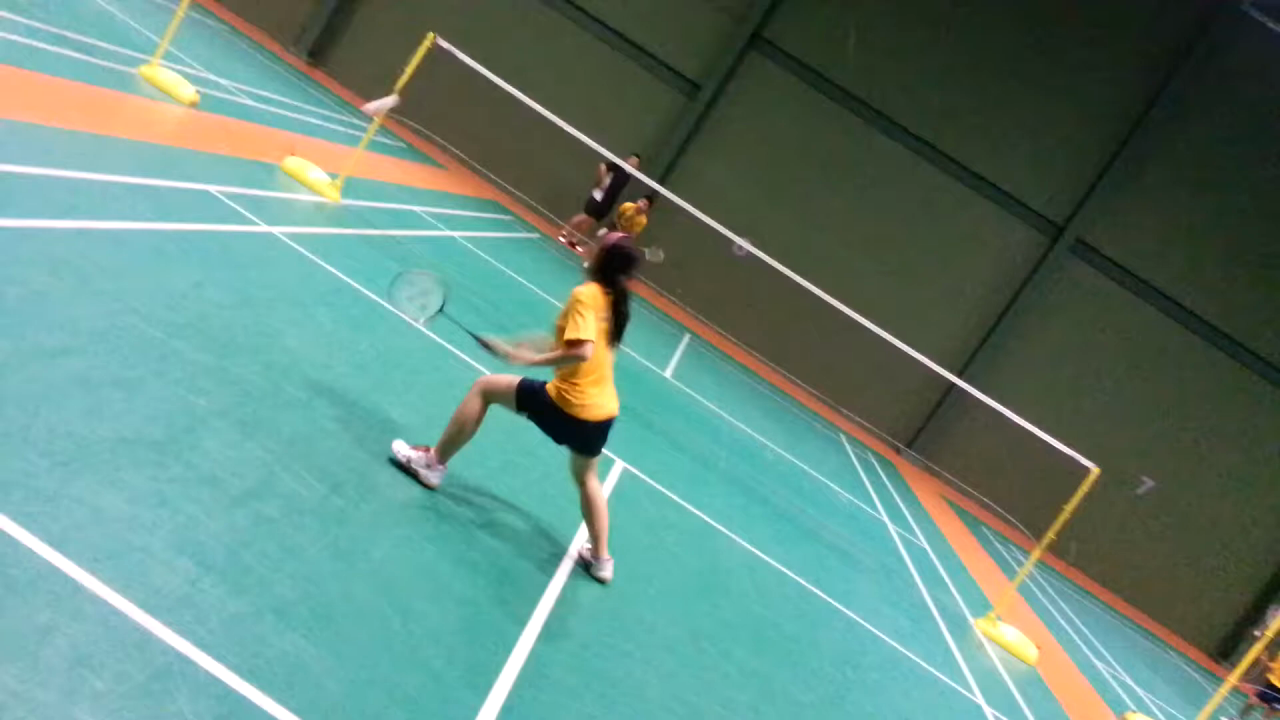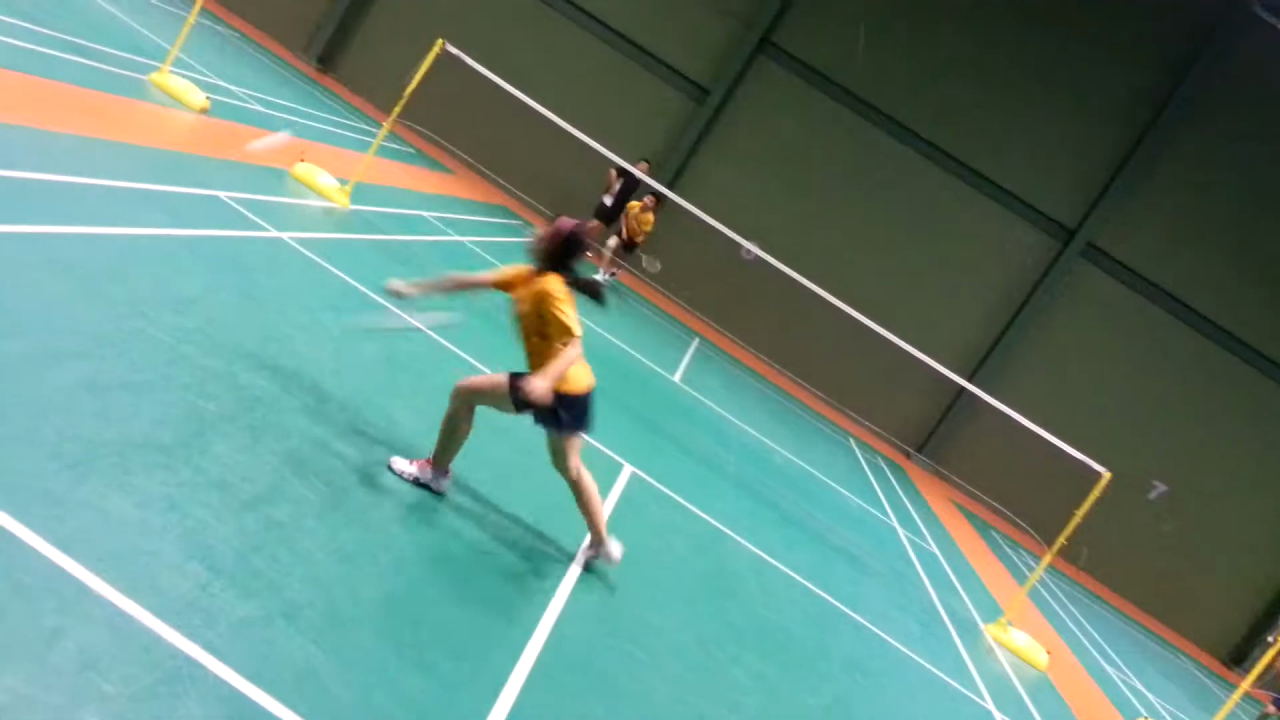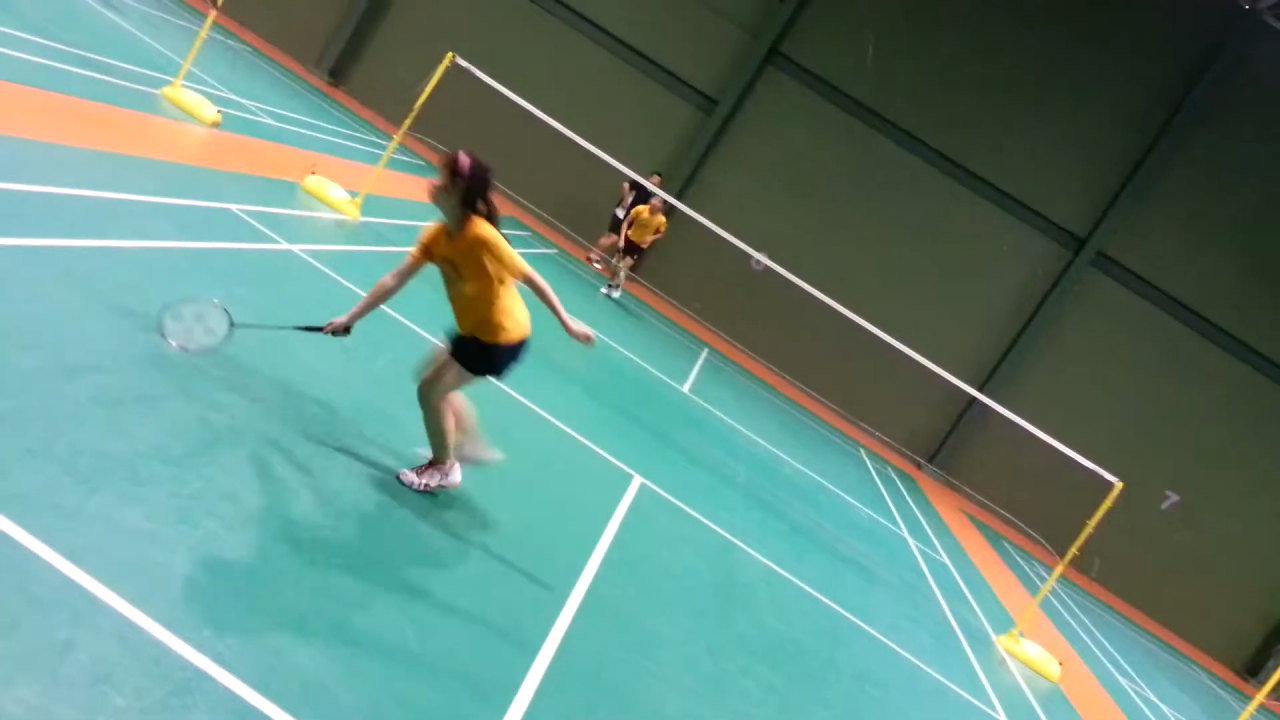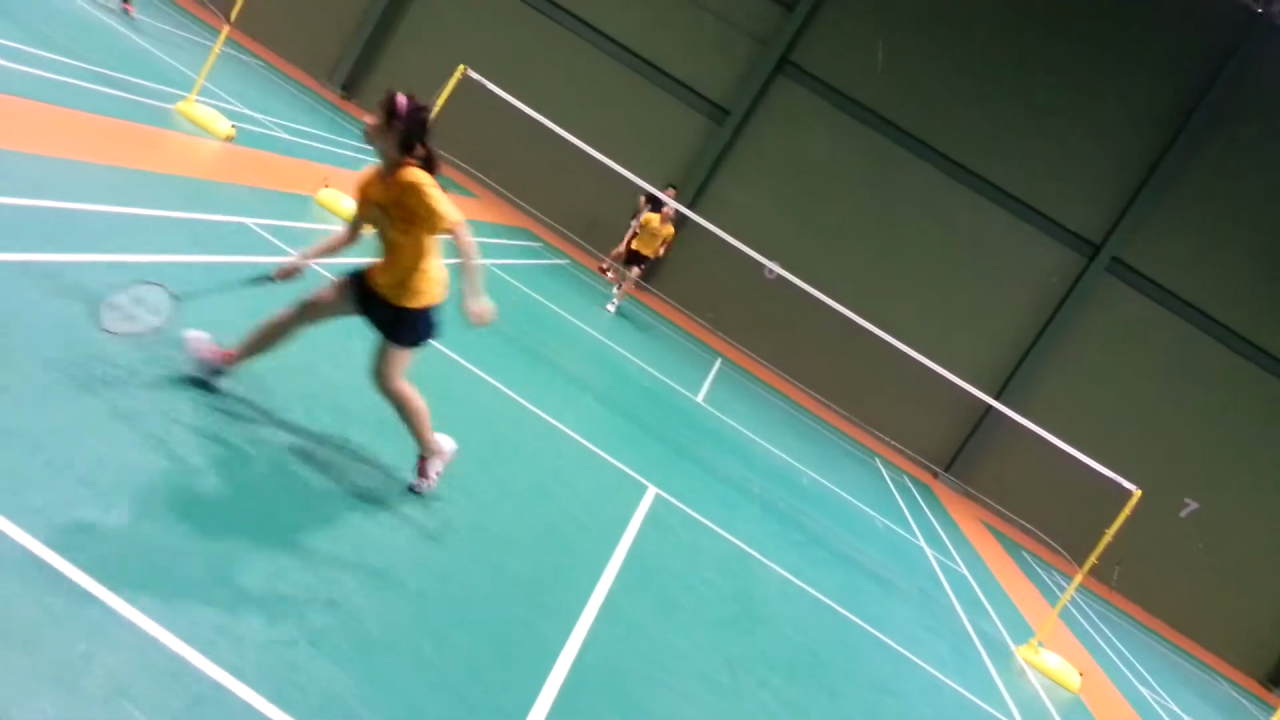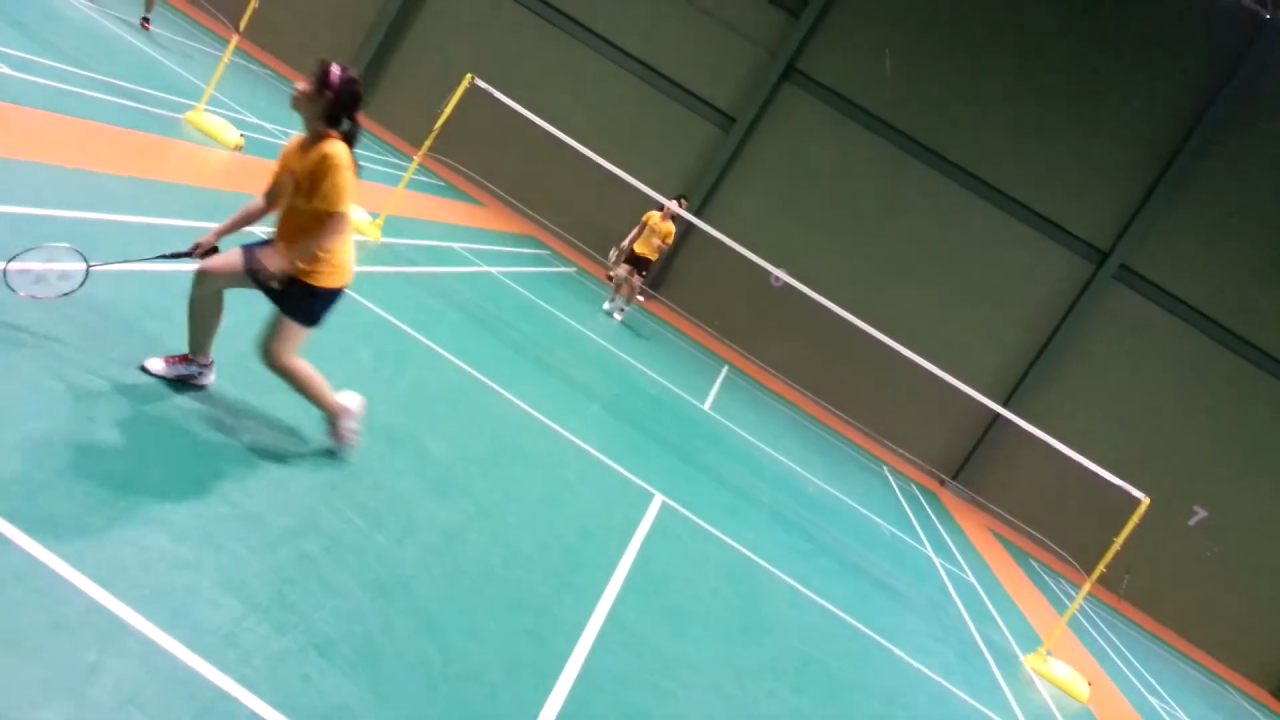
dt=0.2s
person 1, frame 1
left shoulder: (585, 295)
right shoulder: (608, 300)
left elbow: (582, 353)
left wrist: (531, 357)
right wrist: (515, 347)
left hip: (569, 404)
right hip: (602, 411)
left knee: (485, 388)
right knee: (587, 479)
left ankle: (433, 460)
right ankle: (601, 558)
person 1, frame 2
left shoulder: (550, 290)
right shoulder: (526, 277)
left elbow: (574, 343)
right elbow: (475, 281)
left wrist: (543, 378)
right wrist: (418, 288)
left hip: (559, 387)
right hip: (571, 385)
left knee: (466, 391)
right knee: (569, 464)
left ankle: (437, 470)
right ankle: (602, 542)
person 1, frame 3
left shoulder: (482, 237)
right shoulder: (437, 235)
left elbow: (531, 278)
right elbow: (398, 278)
left wrist: (567, 322)
right wrist: (351, 316)
left hip: (500, 335)
right hip: (477, 328)
left knee: (431, 388)
right knee: (435, 379)
left ankle: (442, 467)
right ankle: (470, 446)
person 1, frame 4
left shoulder: (416, 183)
right shoulder: (373, 181)
left elbow: (462, 236)
right elbow: (354, 231)
left wrist: (474, 295)
right wrist: (303, 259)
left hip: (414, 295)
right hip: (384, 279)
left knee: (388, 378)
right knee: (309, 309)
left ankle: (434, 449)
right ankle: (229, 359)
person 1, frame 5
left shoulder: (333, 157)
right shoulder: (298, 147)
left elbow: (336, 227)
right elbow: (266, 202)
left wrist: (282, 254)
right wrist: (218, 233)
left hip: (318, 274)
right hip: (286, 259)
left knee: (276, 354)
right knee: (208, 276)
left ankle: (339, 407)
right ankle: (199, 364)
